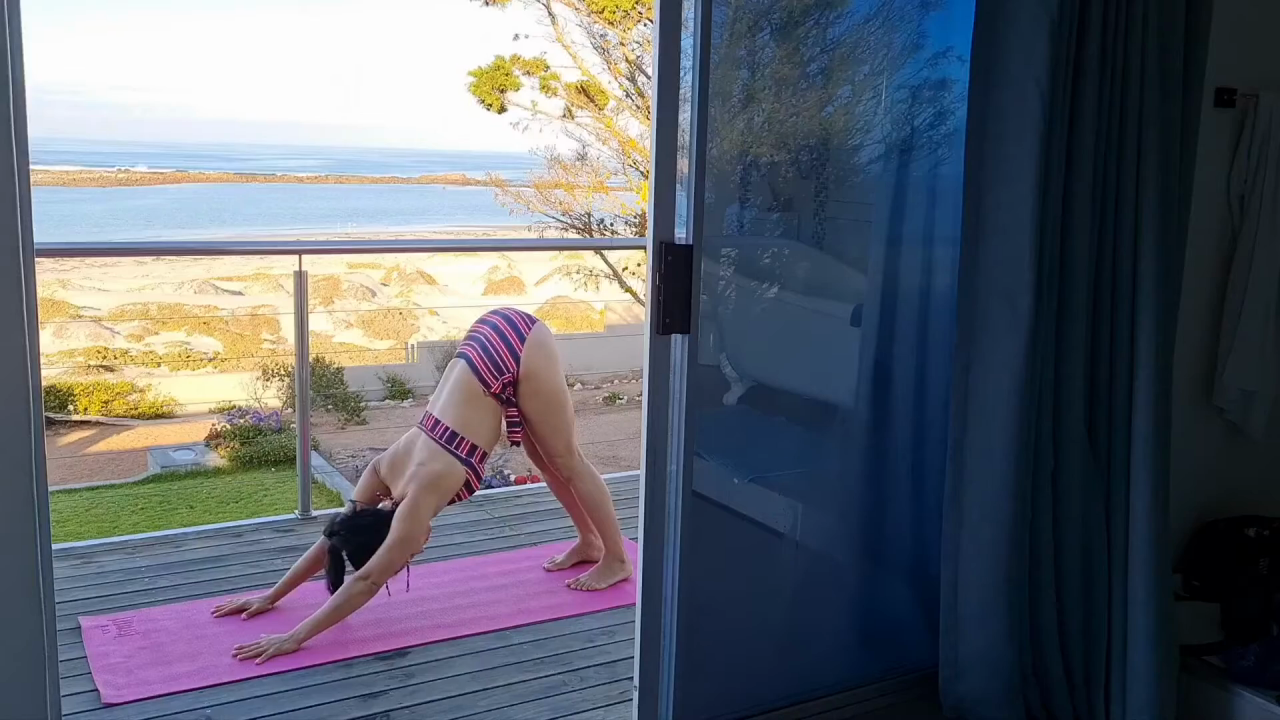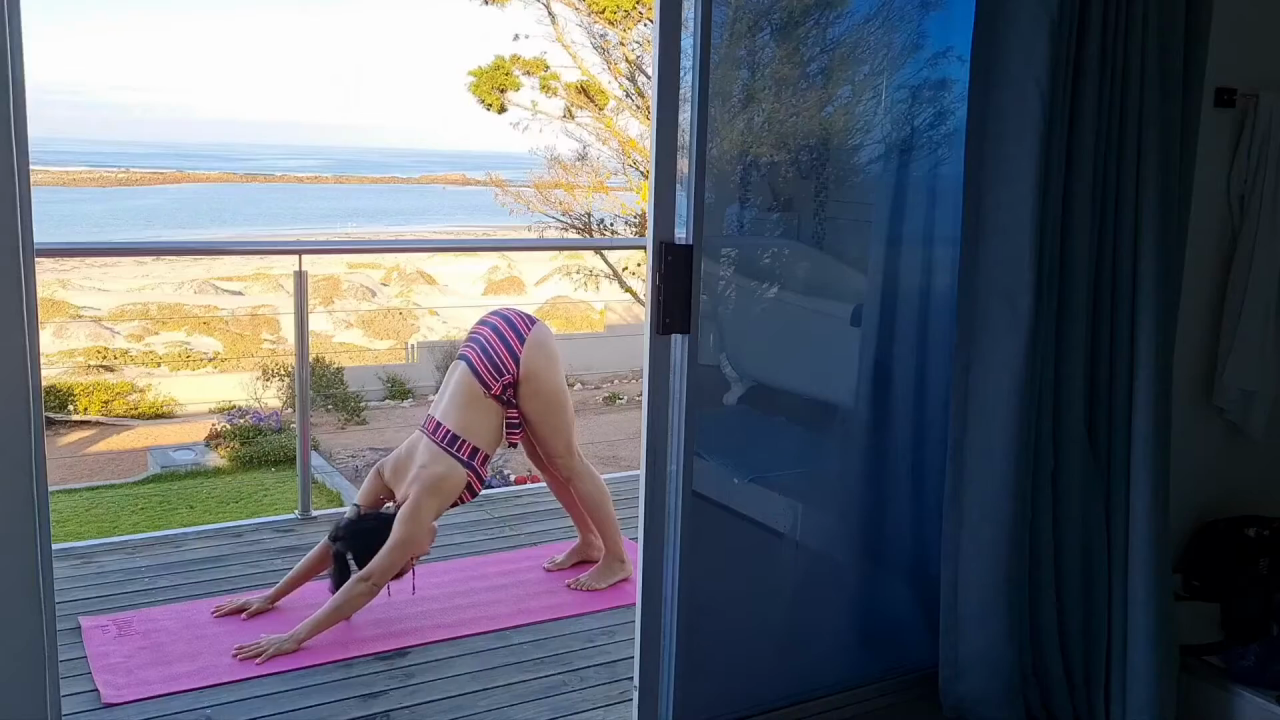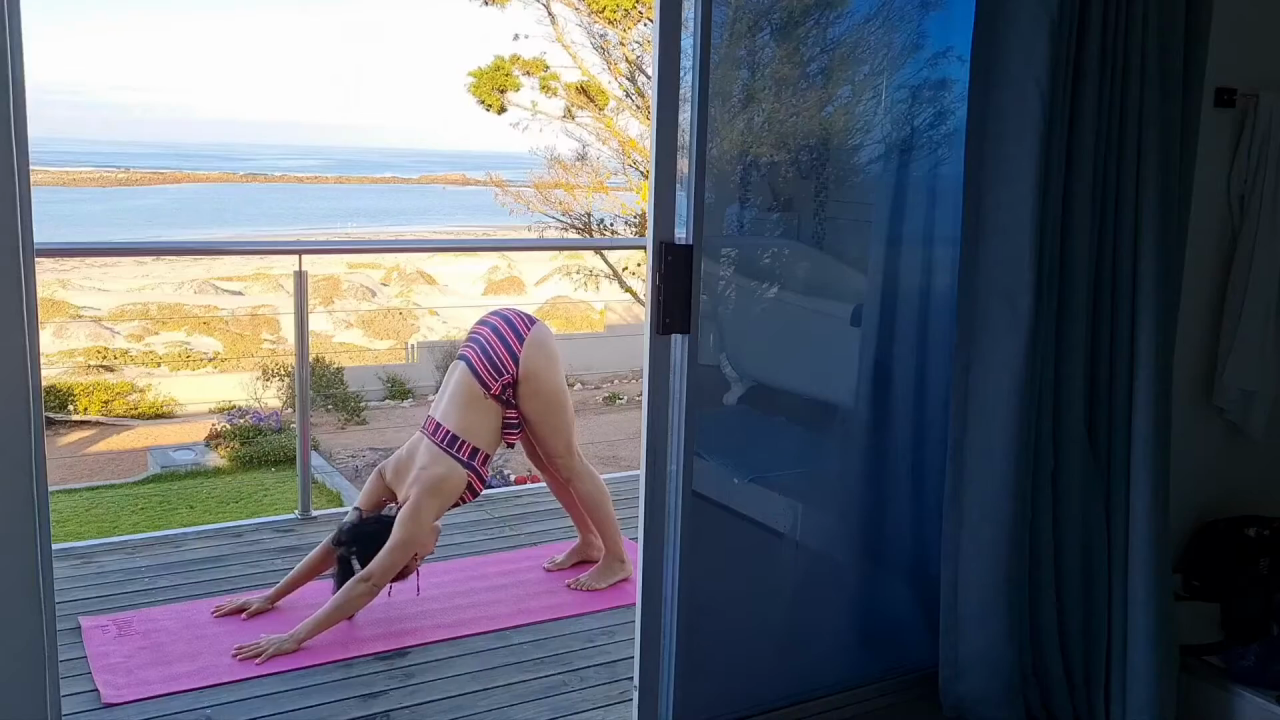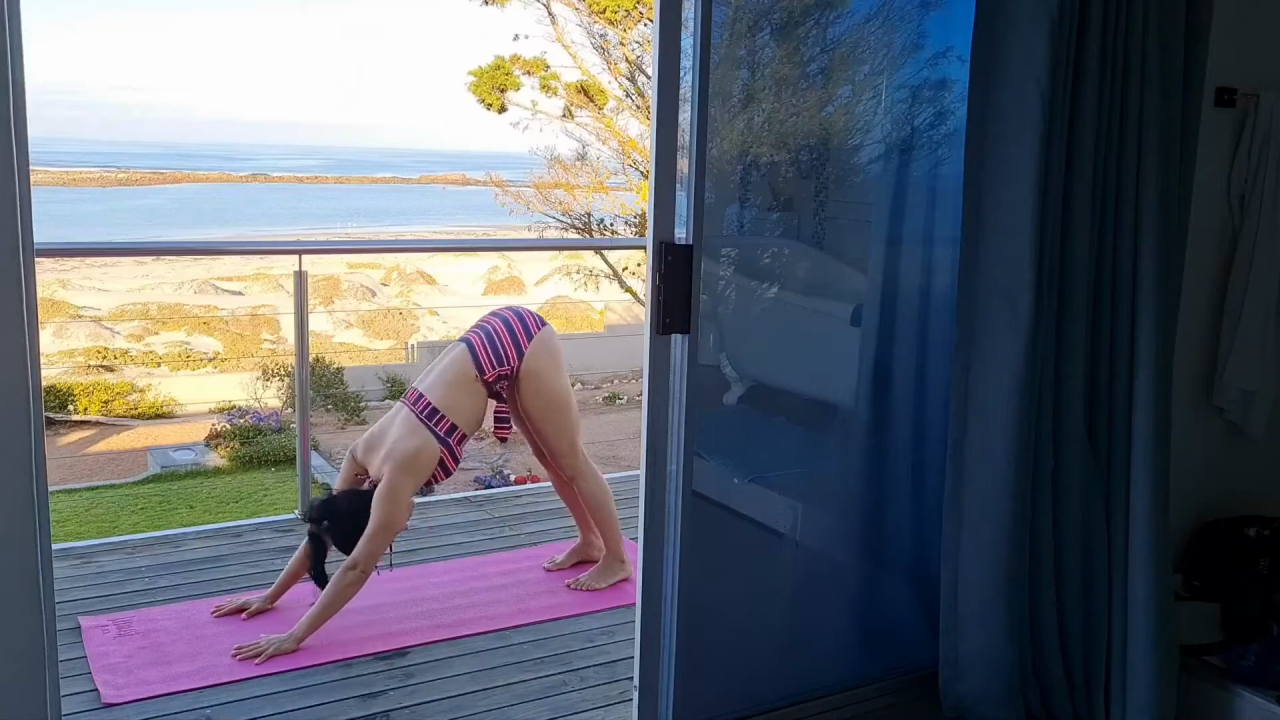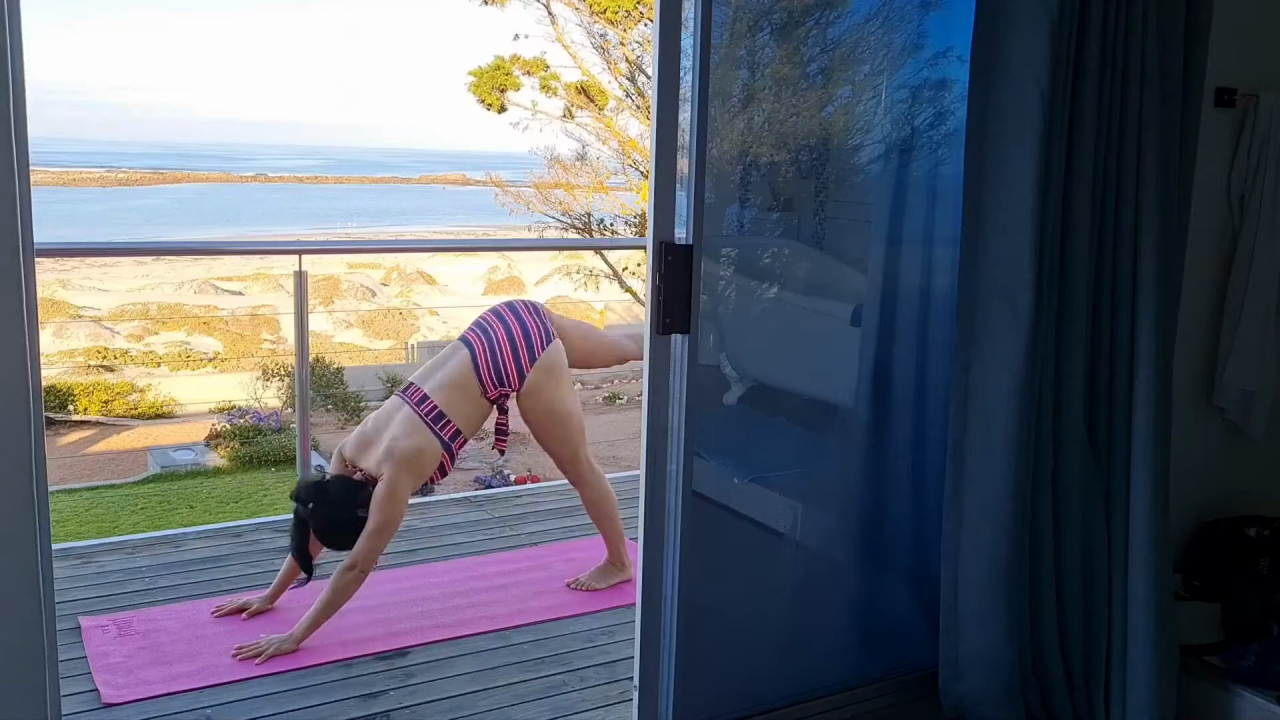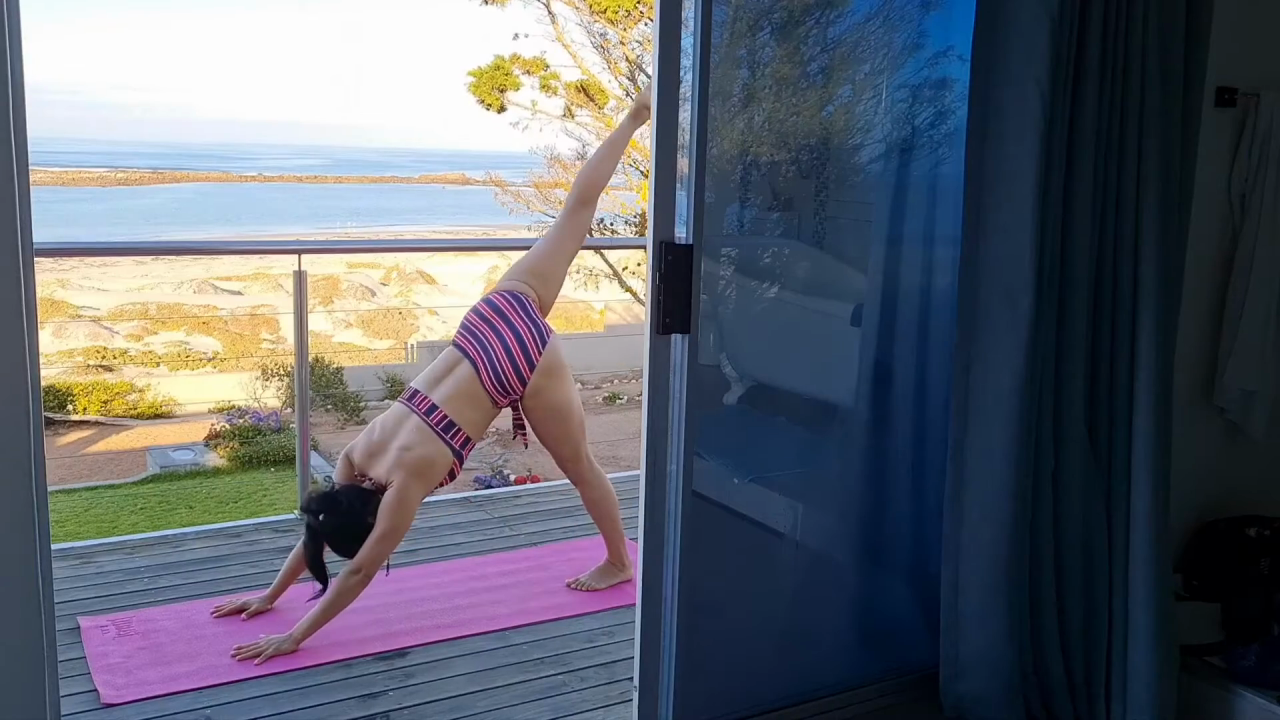
dt=0.2s
person 1, frame 1
left shoulder: (421, 491)
right shoulder: (385, 468)
left elbow: (368, 581)
right elbow: (335, 536)
left wrist: (296, 637)
right wrist: (271, 596)
left hip: (515, 346)
right hip: (494, 339)
left knee: (567, 462)
right knee: (545, 461)
left ankle: (616, 559)
right ankle: (589, 543)
person 1, frame 2
left shoulder: (424, 492)
right shoulder: (390, 471)
left elbow: (369, 581)
right elbow: (338, 537)
left wrist: (295, 637)
right wrist: (270, 596)
left hip: (515, 345)
right hip: (496, 338)
left knee: (566, 462)
right knee: (545, 461)
left ankle: (616, 559)
right ankle: (589, 543)
person 1, frame 3
left shoulder: (425, 493)
right shoulder: (393, 473)
left elbow: (369, 581)
right elbow: (339, 541)
left wrist: (295, 637)
right wrist: (271, 597)
left hip: (513, 345)
right hip: (497, 339)
left knee: (565, 462)
right knee: (544, 461)
left ankle: (617, 559)
right ankle: (588, 544)
person 1, frame 4
left shoulder: (398, 469)
right shoulder: (364, 453)
left elbow: (357, 569)
right elbow: (324, 526)
left wrist: (294, 637)
right wrist: (269, 596)
left hip: (517, 342)
right hip: (500, 335)
left knee: (568, 459)
right knee: (550, 455)
left ankle: (616, 558)
right ankle: (590, 542)
person 1, frame 5
left shoulder: (395, 471)
right shoulder: (353, 450)
left elbow: (355, 568)
right elbow: (317, 528)
left wrist: (293, 638)
right wrist: (268, 595)
left hip: (518, 351)
right hip: (507, 329)
left knee: (575, 464)
right knee: (616, 350)
left ankle: (619, 561)
person 1, frame 6
left shoulder: (407, 480)
right shoulder: (359, 454)
left elbow: (360, 572)
right elbow: (321, 514)
left wrist: (294, 636)
right wrist: (269, 596)
left hip: (520, 351)
right hip: (498, 318)
left knee: (581, 470)
right knee: (576, 208)
left ankle: (620, 565)
right ankle: (635, 119)
